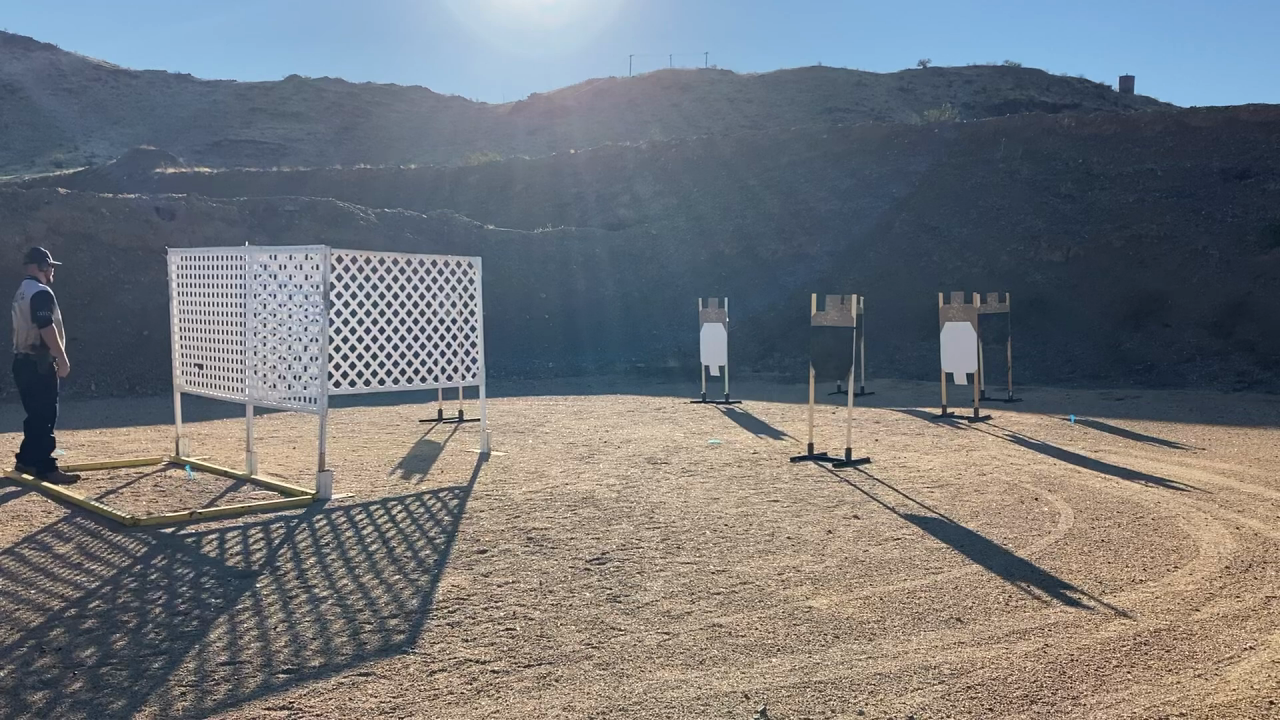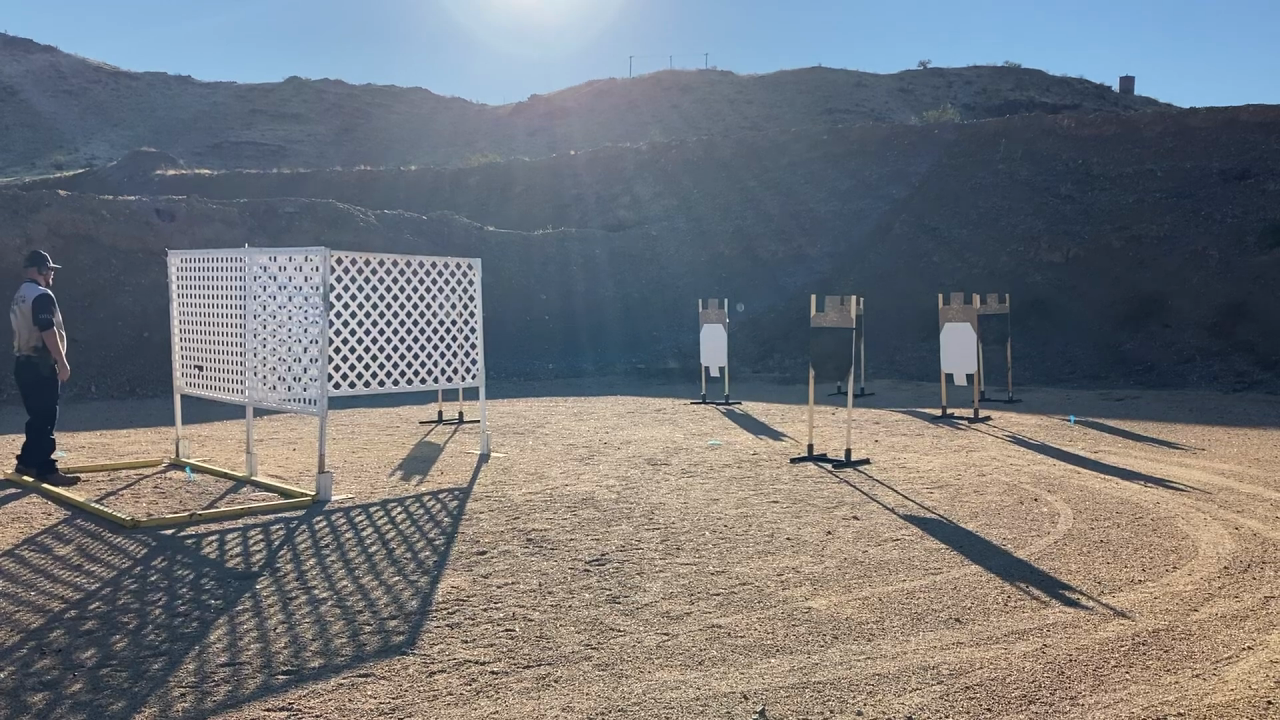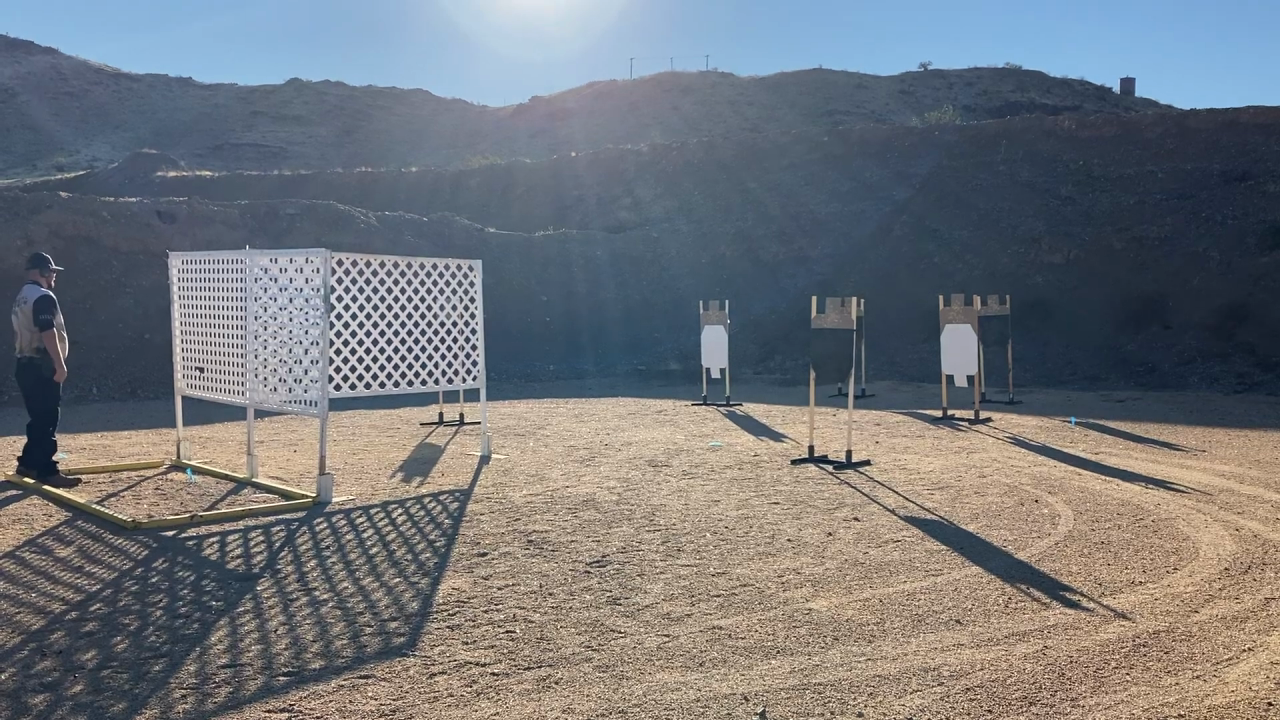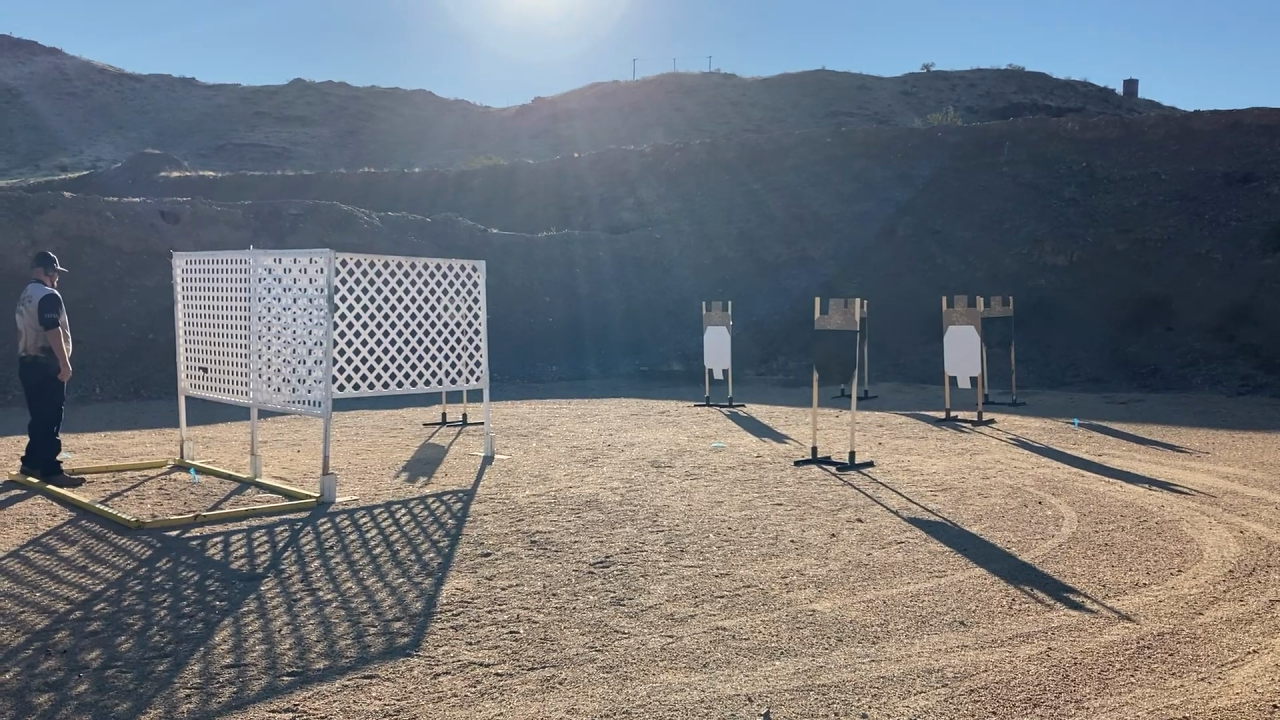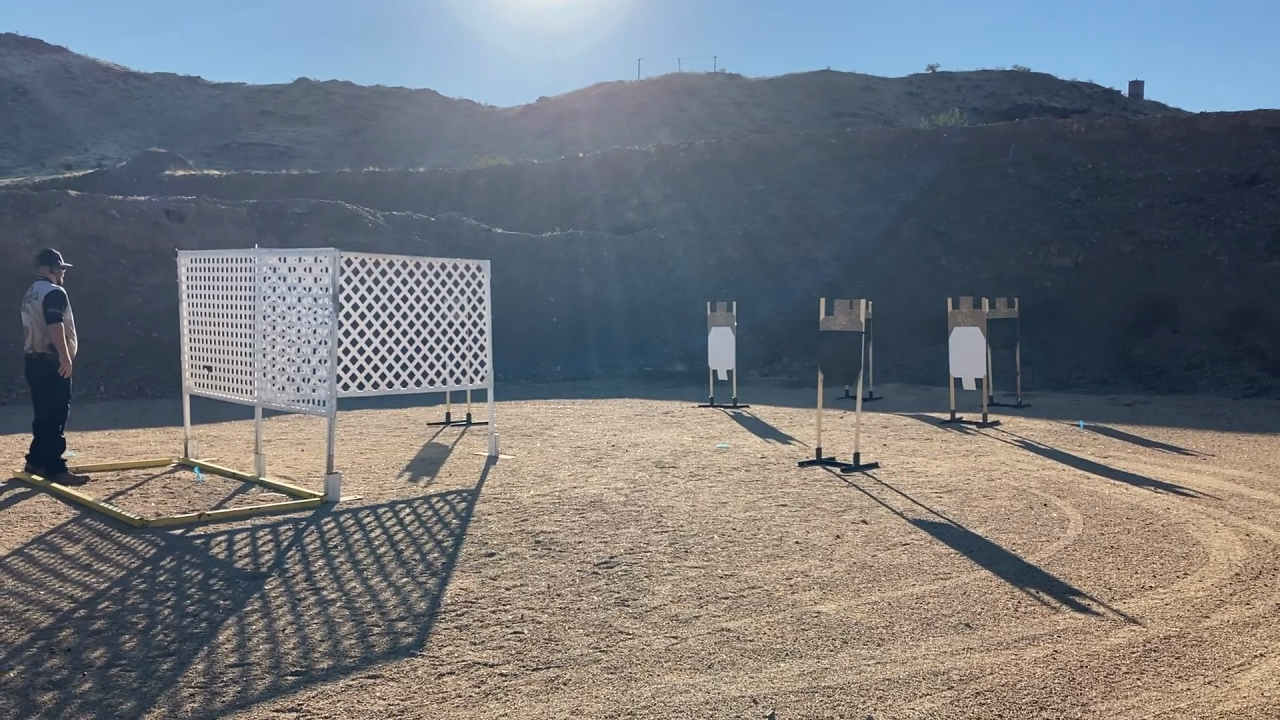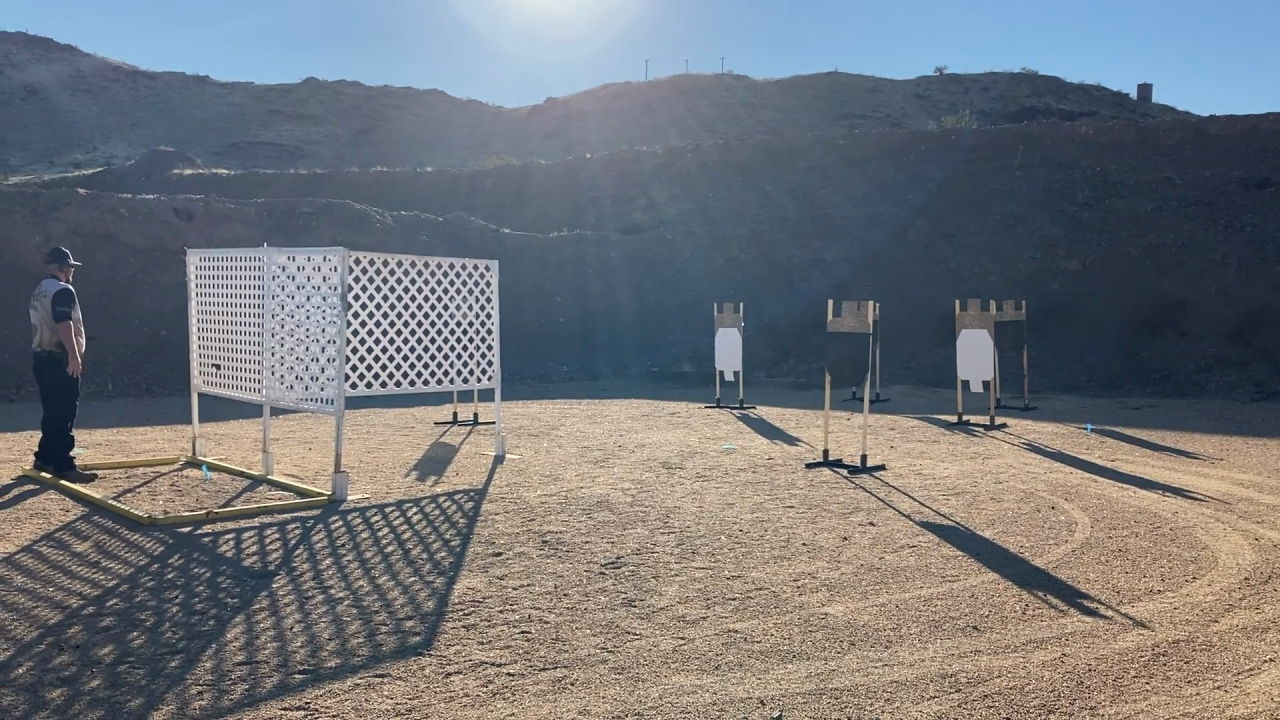
dt=0.4s
person 1, frame 1
left shoulder: (22, 292)
right shoulder: (41, 292)
right elbow: (47, 329)
right wrist: (62, 358)
left hip: (23, 361)
right hip: (39, 363)
left knee: (35, 415)
right knee: (45, 416)
left ankle: (26, 460)
right ankle: (45, 467)
person 1, frame 2
left shoulder: (19, 296)
right shoulder: (42, 295)
right elbow: (48, 332)
right wrist: (62, 362)
left hip: (24, 363)
right hip: (40, 365)
left knee: (37, 417)
right knee: (45, 418)
left ankle: (27, 462)
right ankle: (45, 469)
person 1, frame 3
left shoulder: (21, 298)
right shoulder: (43, 297)
right elbow: (48, 333)
right wrist: (60, 364)
left hip: (26, 365)
right hip: (42, 366)
left knee: (38, 418)
right knee: (47, 419)
left ankle: (28, 463)
right ankle: (46, 471)
person 1, frame 4
left shoulder: (25, 296)
right shoulder: (48, 296)
right elbow: (53, 332)
right wrist: (64, 362)
left hip: (28, 364)
right hip: (46, 365)
left knee: (39, 418)
right knee: (50, 419)
left ankle: (32, 463)
right ankle: (50, 470)
person 1, frame 5
left shoulder: (30, 294)
right shoulder: (54, 292)
right elbow: (55, 326)
right wrist: (65, 357)
left hip: (34, 360)
right hip: (52, 362)
left knee: (43, 415)
right knee: (55, 416)
left ankle: (36, 461)
right ankle: (55, 468)
person 1, frame 6
left shoulder: (38, 292)
right shoulder: (63, 290)
right elbow: (64, 325)
right wrist: (74, 356)
left hip: (42, 358)
right hip: (60, 360)
left knee: (52, 412)
right knee: (64, 414)
left ankle: (45, 458)
right ankle: (63, 465)
